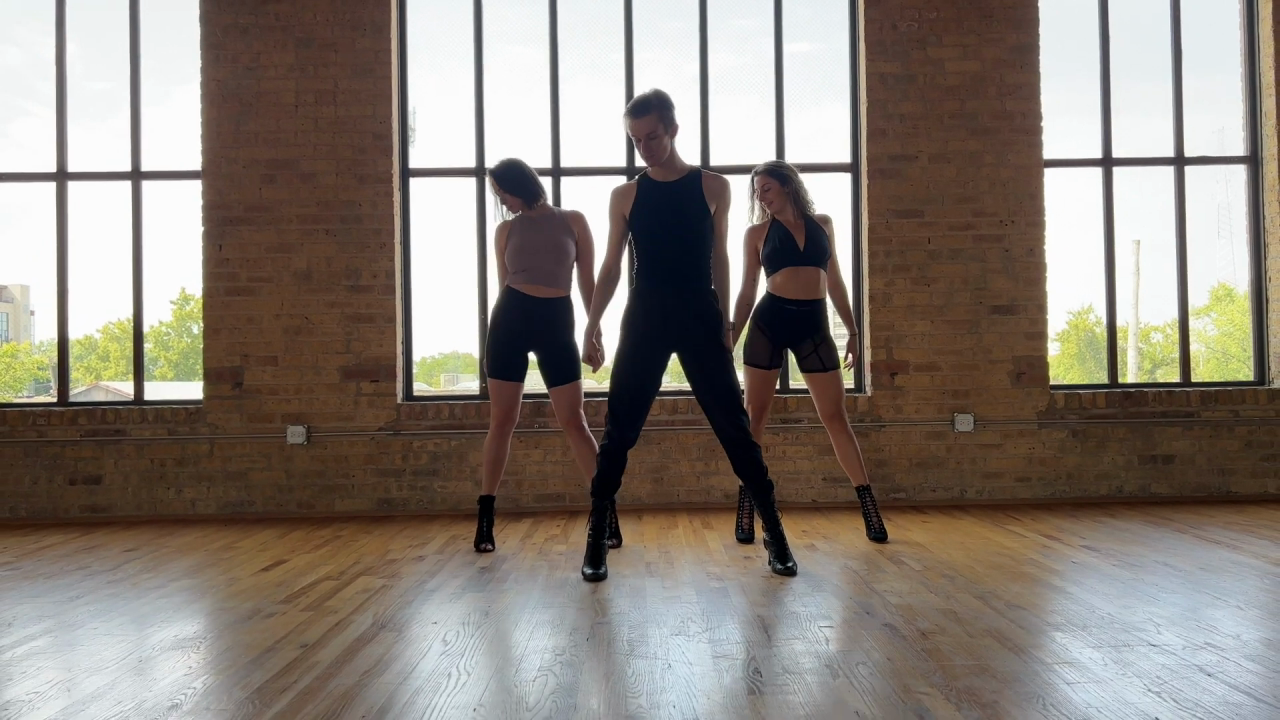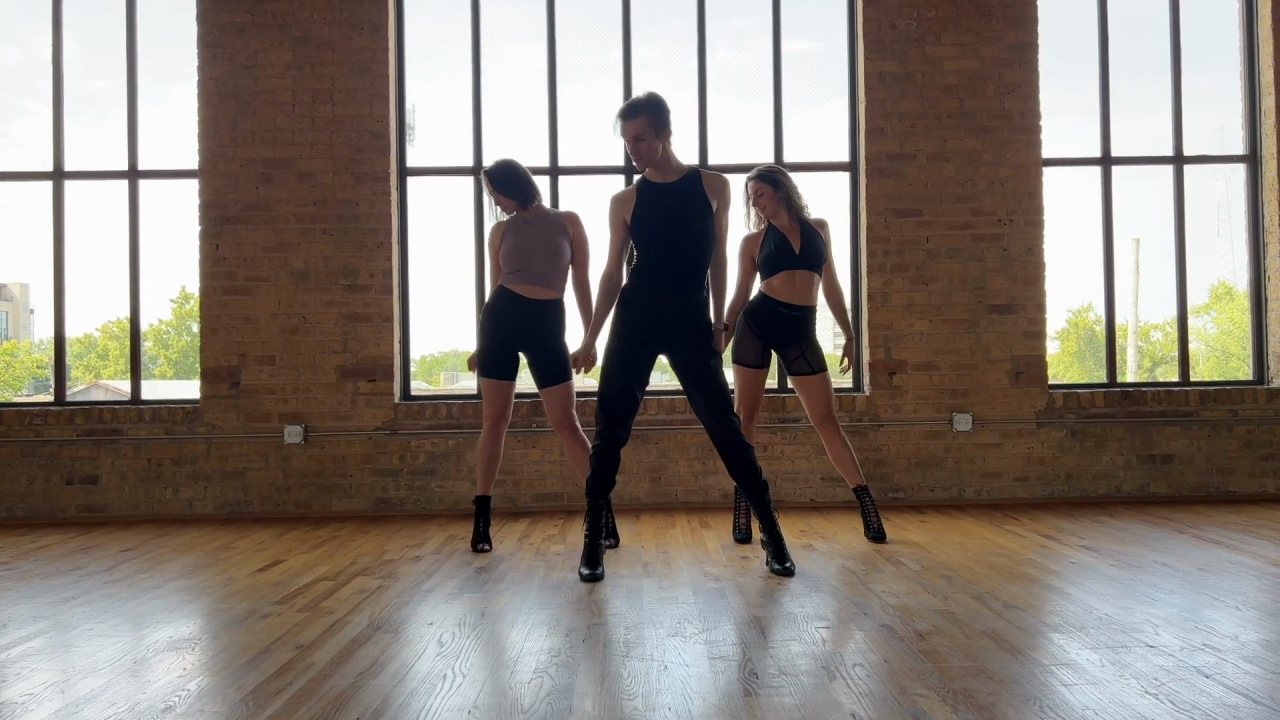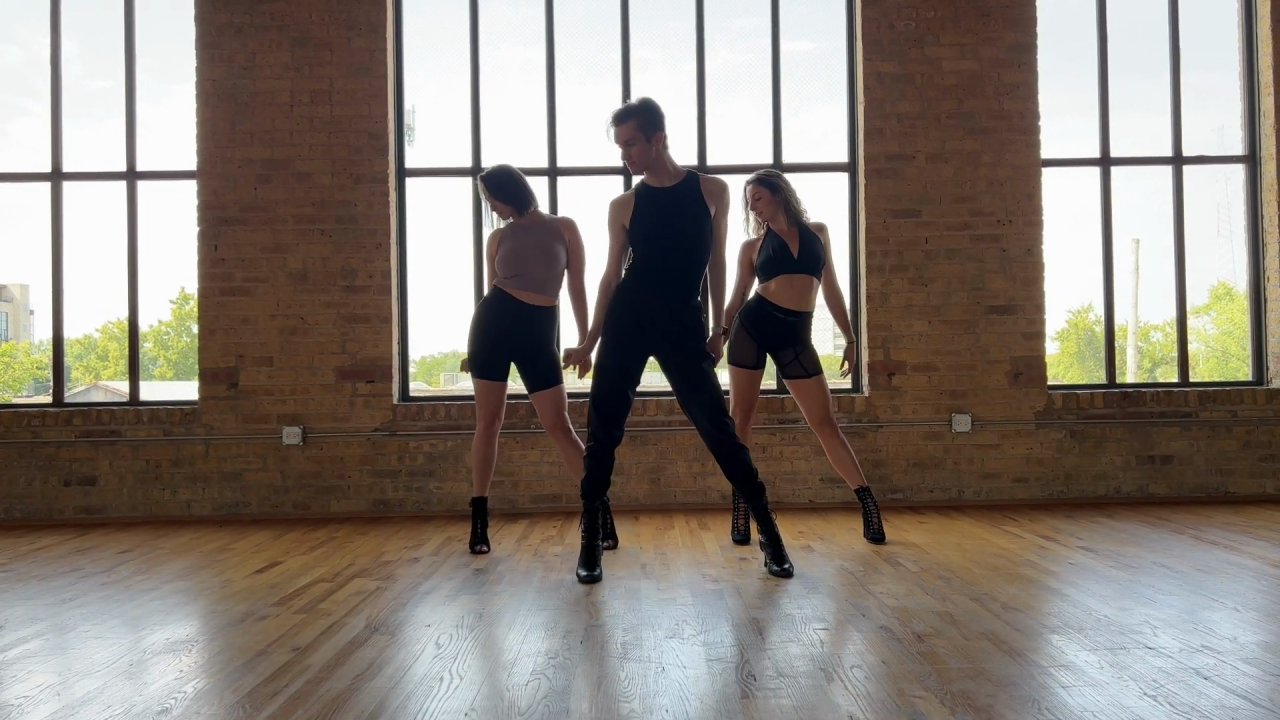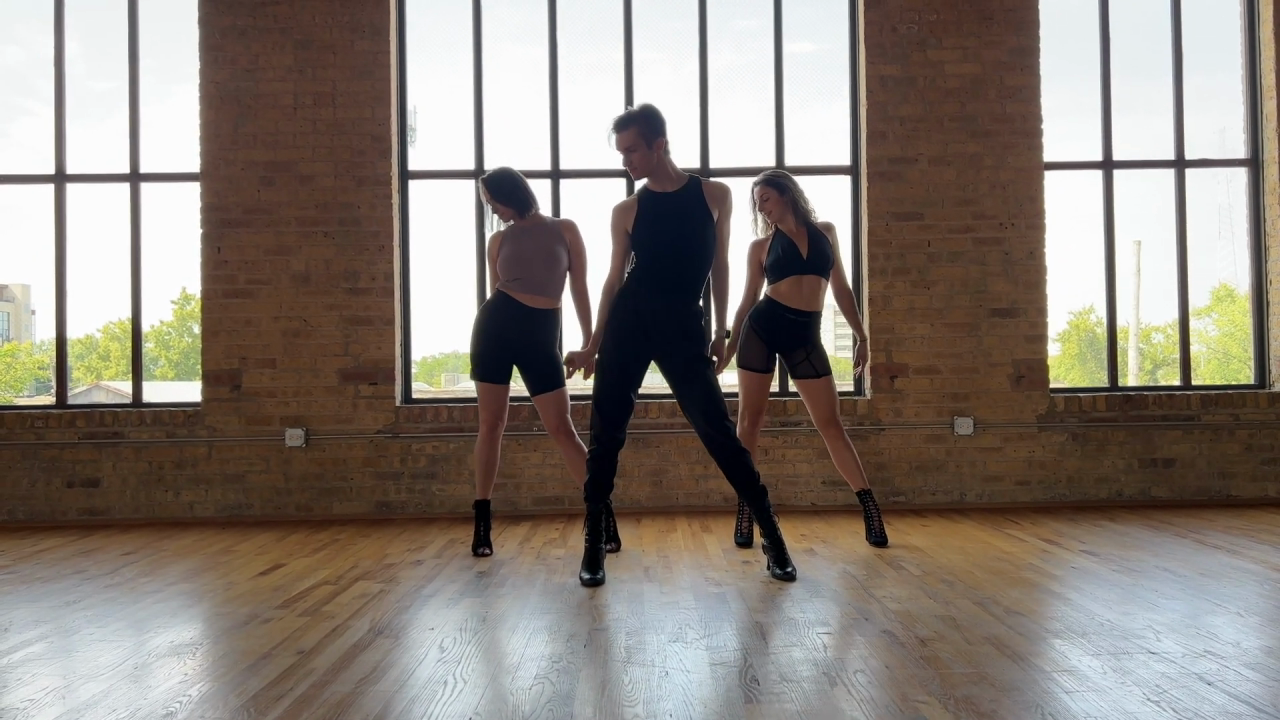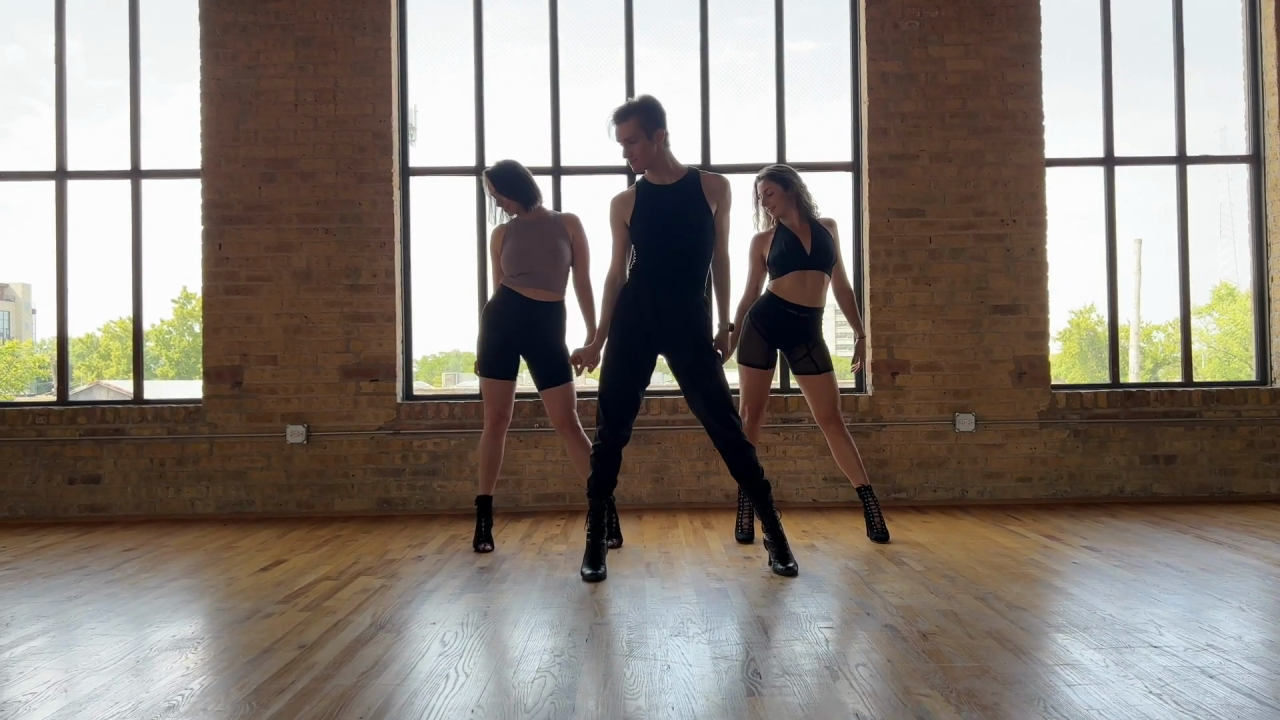
dt=1s
person 1, frame 1
left shoulder: (713, 188)
right shoulder: (625, 196)
left elbow: (719, 258)
right elbow: (611, 267)
left wrist: (725, 322)
right wrist: (591, 326)
left hip: (700, 316)
right hip: (645, 317)
left knee: (732, 425)
right knee: (620, 427)
left ankle: (774, 532)
right ankle: (596, 538)
person 1, frame 2
left shoulder: (713, 187)
right shoulder: (625, 201)
left elbow: (718, 259)
right elbow: (613, 273)
left wrist: (718, 323)
right wrist: (590, 337)
left hip: (691, 318)
right hip: (635, 317)
left knee: (724, 425)
right knee: (611, 427)
left ankle: (771, 532)
right ankle: (593, 539)
person 1, frame 3
left shoulder: (712, 191)
right shoulder: (624, 205)
left elbow: (716, 263)
right elbow: (613, 275)
left wrist: (717, 328)
right wrist: (589, 341)
left hip: (683, 322)
right hip: (627, 319)
left knee: (718, 427)
right knee: (603, 428)
left ankle: (769, 533)
right ankle: (590, 541)
person 1, frame 4
left shoulder: (715, 195)
right shoulder: (627, 211)
left elbow: (720, 265)
right elbow: (615, 278)
left wrist: (721, 330)
right wrist: (592, 346)
left hip: (684, 325)
right hip: (630, 322)
left knee: (718, 431)
right knee: (606, 431)
left ankle: (772, 537)
right ankle: (593, 544)
person 1, frame 5
left shoulder: (713, 188)
right shoulder: (625, 204)
left elbow: (720, 259)
right elbow: (617, 272)
left wrist: (724, 324)
right wrist: (598, 341)
left hip: (689, 318)
right hip: (634, 316)
left knee: (724, 425)
right knee: (611, 427)
left ankle: (774, 533)
right ankle: (595, 540)
person 2, frame 1
left shoulder: (572, 221)
right shoulder: (506, 230)
left elbow: (587, 279)
right elbow: (504, 284)
right wrist: (492, 340)
left hip: (556, 322)
right hip: (510, 319)
left knee: (573, 423)
right knee: (502, 421)
left ankle: (607, 512)
right ankle: (485, 519)
person 2, frame 2
left shoulder: (567, 222)
right shoulder: (500, 230)
left elbow: (581, 281)
right elbow: (496, 285)
right wrist: (481, 343)
left hip: (547, 324)
right hip: (502, 319)
left knee: (566, 424)
right knee: (494, 421)
left ankle: (604, 513)
right ankle: (481, 520)
person 2, frame 3
left shoulder: (563, 228)
right shoulder: (498, 237)
left elbow: (577, 287)
right elbow: (492, 288)
left wrist: (586, 341)
right wrist: (473, 347)
left hip: (539, 331)
right hip: (495, 321)
left knee: (559, 427)
right knee: (488, 423)
left ankle: (601, 513)
right ankle: (479, 521)
person 2, frame 4
left shoulder: (565, 230)
right shoulder: (499, 240)
left elbow: (580, 288)
right elbow: (495, 290)
left wrist: (590, 342)
right wrist: (477, 349)
left hip: (541, 334)
right hip: (496, 326)
left knee: (561, 430)
right knee: (490, 425)
left ankle: (604, 516)
right ankle: (481, 524)
person 2, frame 5
left shoulder: (567, 224)
right shoulder: (502, 233)
left elbow: (583, 282)
right elbow: (498, 287)
left wrist: (594, 335)
right wrist: (482, 345)
left hip: (547, 328)
right hip: (503, 321)
left knee: (567, 424)
right knee: (495, 421)
left ankle: (607, 512)
right ankle: (483, 521)
person 3, frame 1
left shoulder: (822, 224)
right shoulder: (757, 233)
left elbow: (835, 282)
right elbow: (747, 292)
left wrist: (853, 330)
right wrist: (729, 341)
left hip: (814, 326)
right hip: (769, 323)
left knee: (835, 418)
right knee: (755, 416)
left ankle: (869, 506)
right ankle: (746, 511)
person 3, frame 2
left shoulder: (818, 228)
right shoulder: (753, 240)
left elbow: (831, 287)
right elbow: (739, 297)
left wrist: (849, 335)
left hip: (801, 331)
right hip: (757, 325)
left knee: (826, 420)
right knee: (745, 416)
left ankle: (867, 504)
right ankle: (741, 509)
person 3, frame 3
left shoulder: (818, 232)
right shoulder: (752, 246)
left elbow: (831, 290)
right elbow: (736, 301)
left wrist: (850, 338)
left hip: (796, 336)
right hip: (753, 327)
left knee: (825, 424)
right knee: (740, 418)
left ankle: (868, 505)
right ankle: (740, 510)
person 3, frame 4
left shoulder: (826, 231)
right shoulder: (761, 246)
left elbow: (841, 288)
right elbow: (748, 303)
left wrist: (861, 335)
right wrist: (727, 353)
left hip: (806, 338)
right hip: (763, 329)
left knee: (831, 425)
right knee: (749, 420)
left ankle: (871, 510)
right ankle: (744, 514)
person 3, frame 5
left shoulder: (827, 228)
right shoulder: (763, 240)
left elbow: (841, 286)
right elbow: (749, 297)
left wrist: (861, 333)
right wrist: (729, 346)
left hip: (807, 333)
right hip: (765, 324)
left knee: (831, 420)
right knee: (750, 415)
left ankle: (871, 507)
right ankle: (745, 511)
